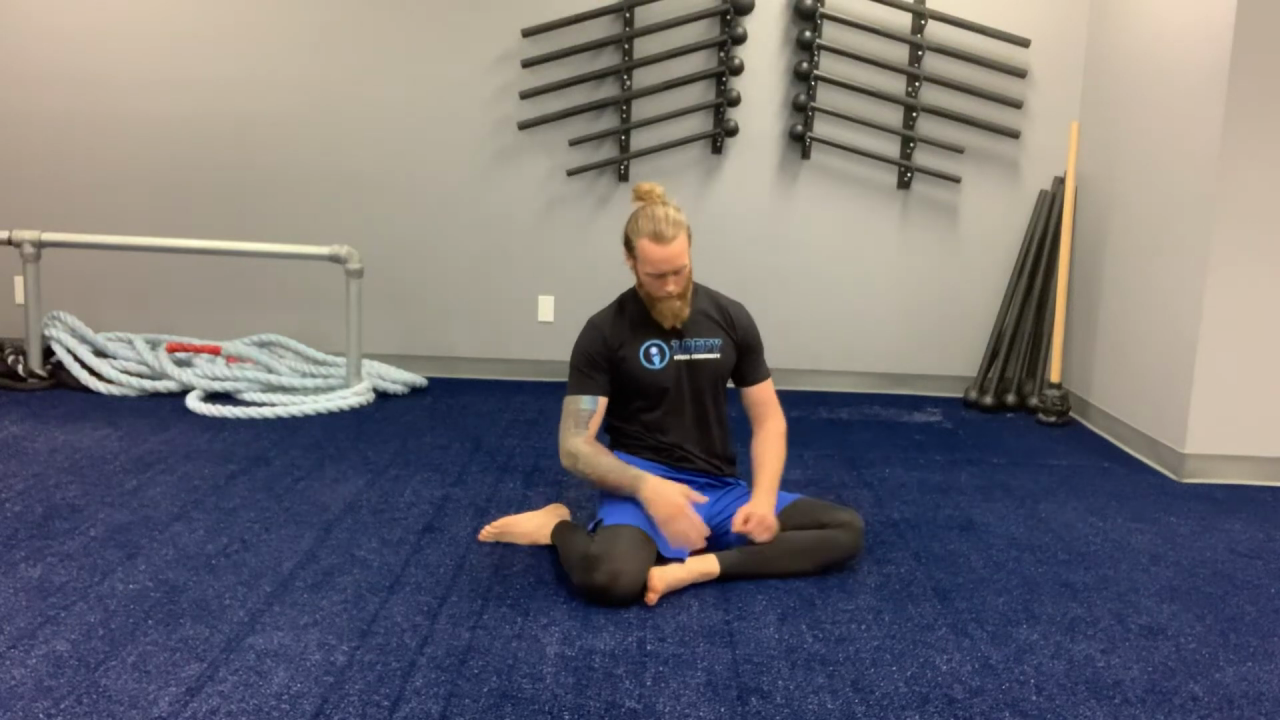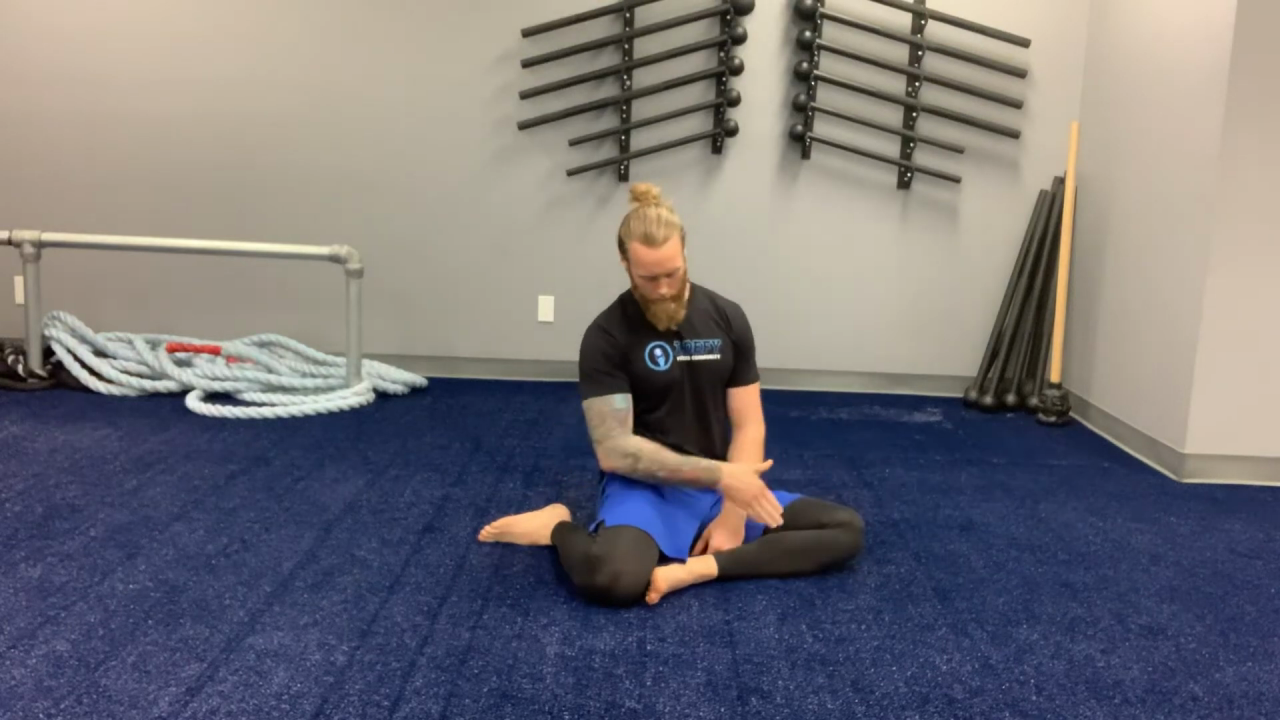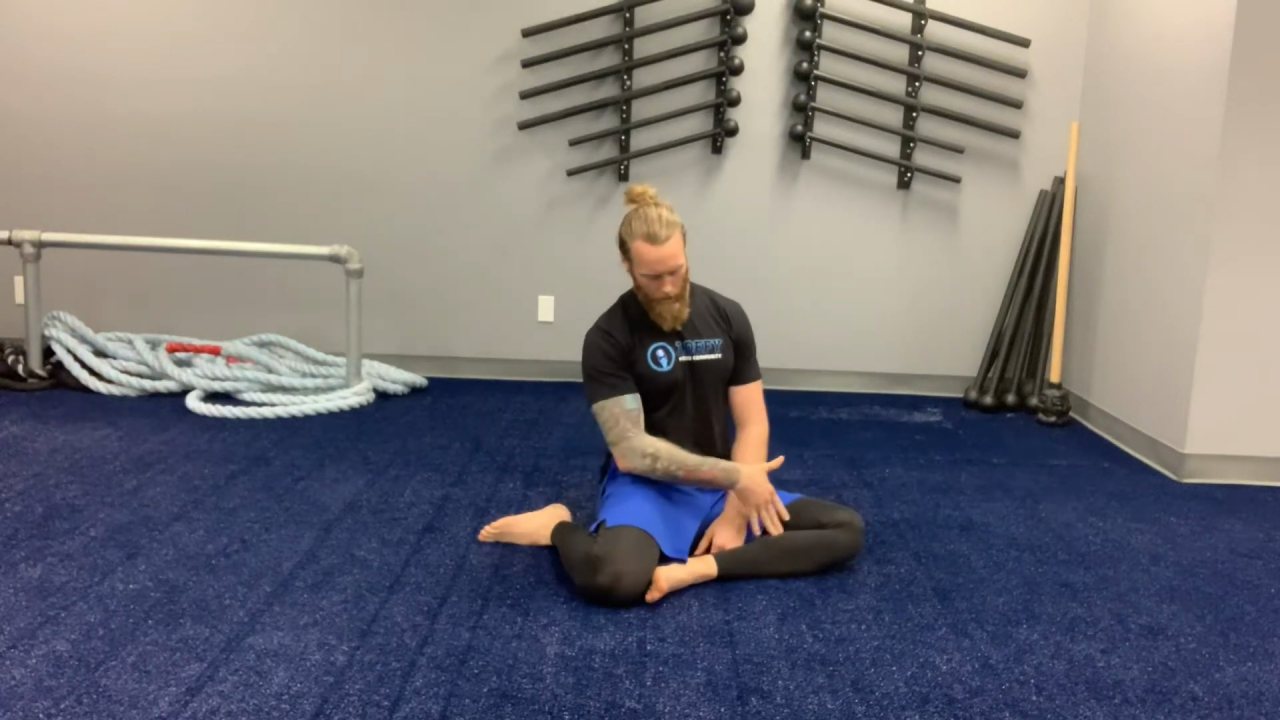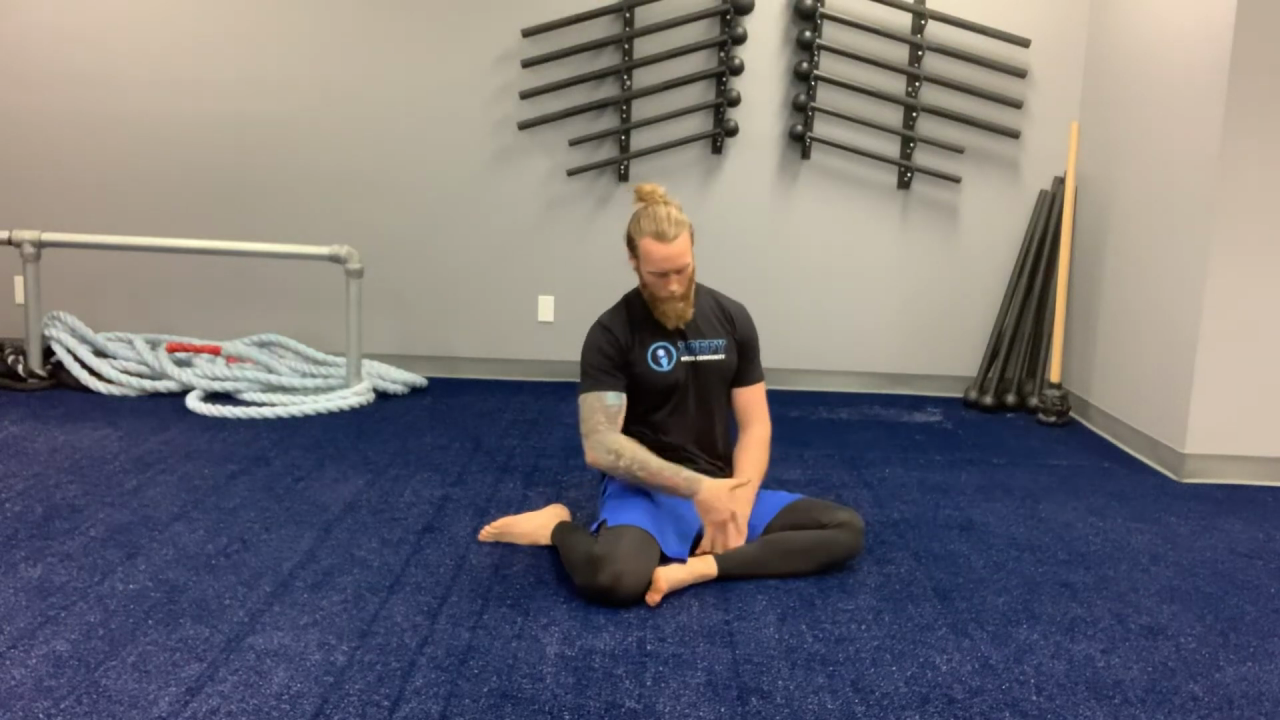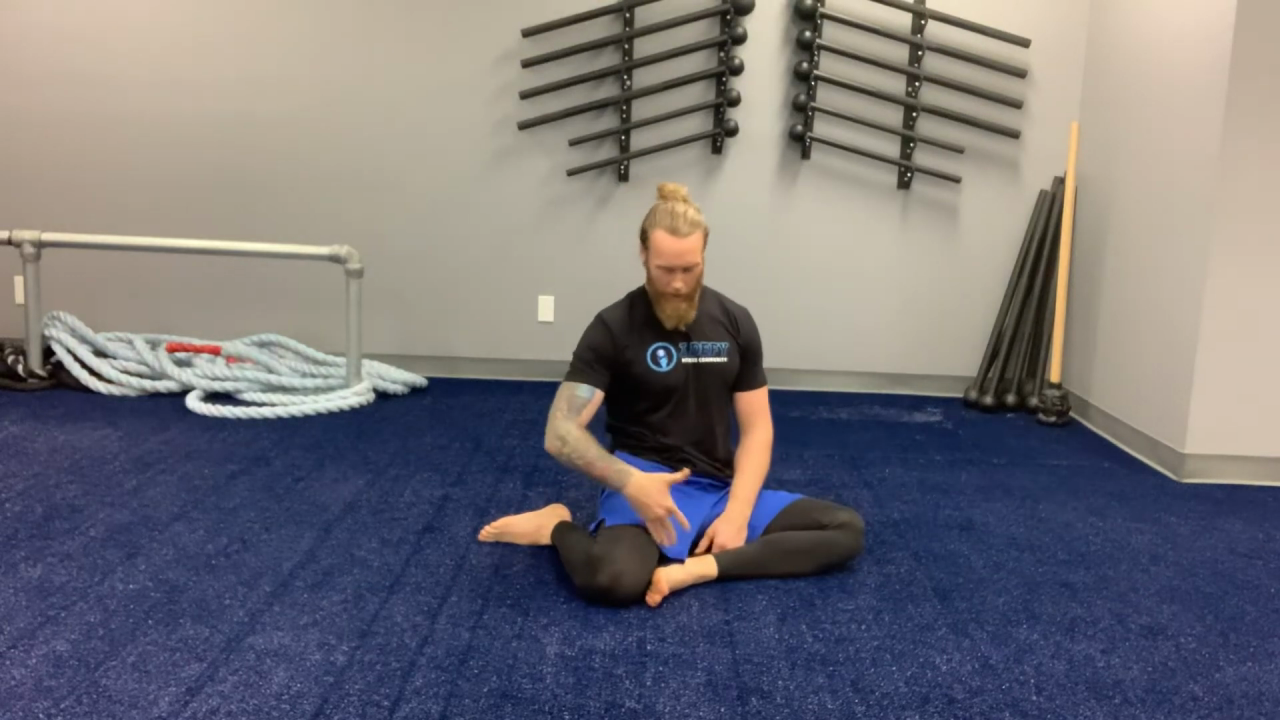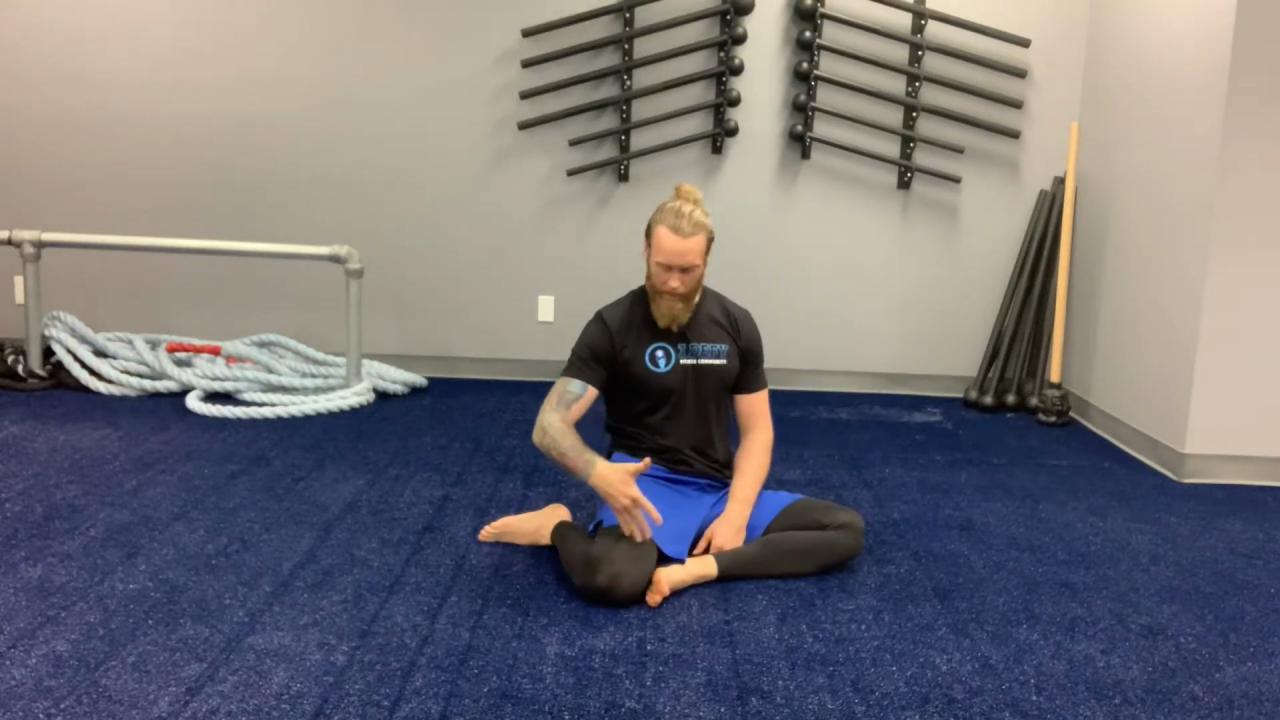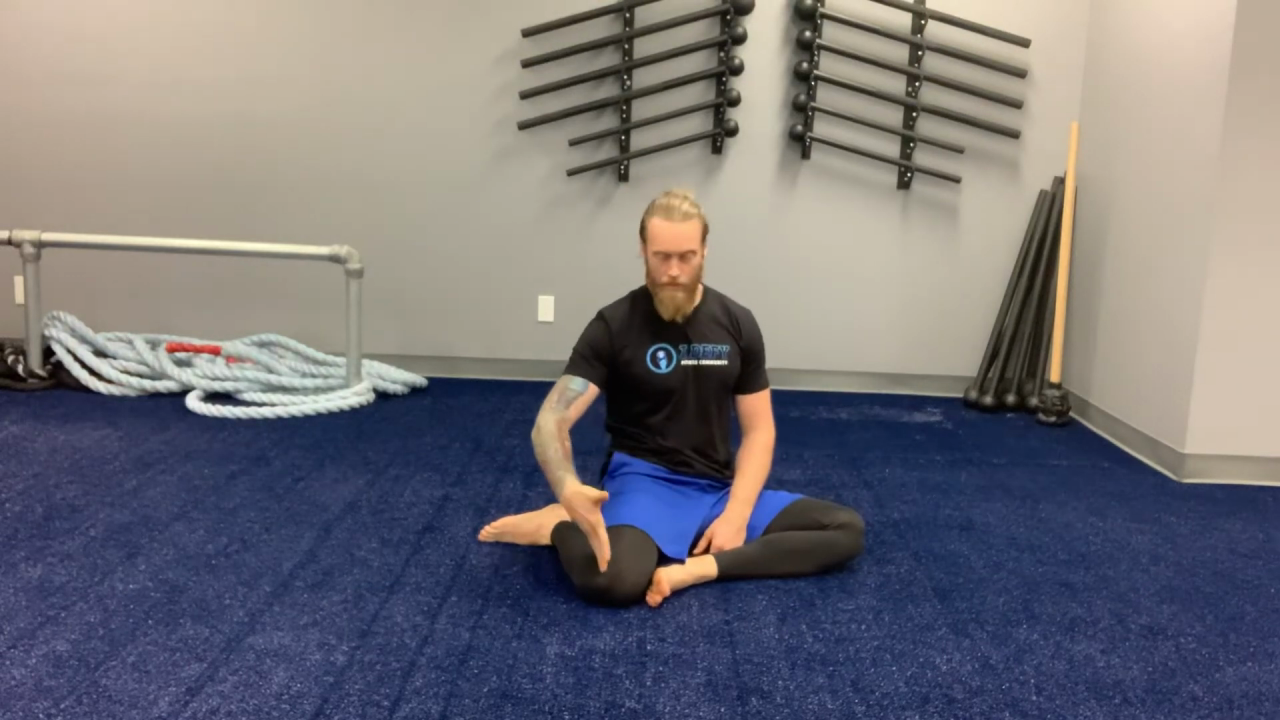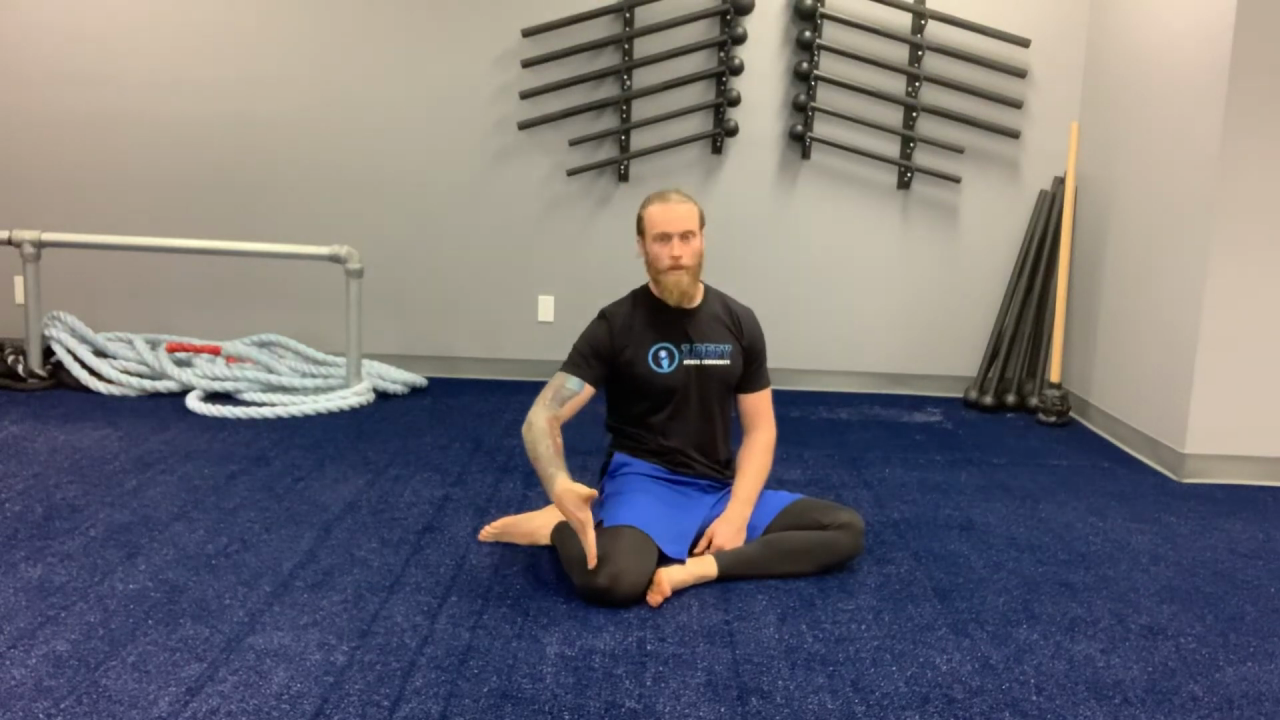
dt=0.2s
person 1, frame 1
left shoulder: (731, 317)
right shoulder: (604, 333)
left elbow: (768, 418)
right elbow: (574, 446)
left wrist: (765, 496)
right wrist: (648, 488)
left hip: (717, 488)
right hip: (641, 486)
left knee: (847, 530)
right knee: (612, 578)
left ankle: (695, 568)
right ankle: (557, 526)
person 1, frame 2
left shoulder: (727, 318)
right shoulder: (606, 336)
left elbow: (748, 426)
right elbow: (614, 451)
left wrist: (733, 512)
right wrist: (720, 475)
left hip: (717, 491)
right hip: (644, 488)
left knee: (846, 528)
right knee: (615, 578)
left ankle: (693, 569)
right ankle: (558, 527)
person 1, frame 3
left shoulder: (727, 317)
right shoulder: (609, 337)
left elbow: (752, 425)
right elbow: (630, 450)
left wrist: (737, 510)
right wrist: (735, 477)
left hip: (720, 489)
right hip: (647, 487)
left knee: (846, 528)
right knee: (615, 579)
left ankle: (694, 569)
right ankle: (558, 528)
person 1, frame 4
left shoulder: (731, 318)
right shoulder: (612, 333)
left elbow: (754, 426)
right elbow: (601, 446)
left wrist: (736, 511)
right wrist: (696, 487)
left hip: (717, 489)
right hip: (651, 488)
left knee: (846, 529)
right knee: (616, 578)
left ankle: (693, 569)
right ankle: (556, 527)
person 1, frame 5
left shoulder: (735, 322)
right shoulder: (613, 328)
left elbow: (756, 429)
right elbow: (560, 432)
left wrist: (737, 514)
right wrist: (629, 481)
left hip: (721, 488)
right hip: (646, 486)
left knee: (847, 529)
right knee: (613, 578)
left ankle: (695, 569)
right ankle: (556, 527)
person 1, frame 6
left shoulder: (736, 324)
right shoulder: (612, 327)
left elbow: (756, 432)
right elbow: (550, 424)
left wrist: (736, 515)
right wrist: (597, 472)
left hip: (719, 489)
right hip: (647, 485)
left knee: (847, 530)
right knee: (612, 578)
left ankle: (696, 568)
right ankle: (558, 527)
person 1, frame 7
left shoulder: (737, 323)
right shoulder: (613, 326)
left elbow: (758, 431)
right elbow: (551, 422)
left wrist: (737, 514)
right wrist: (568, 490)
left hip: (720, 488)
right hip: (646, 483)
left knee: (847, 529)
right knee: (614, 578)
left ankle: (696, 568)
right ankle: (555, 526)
person 1, frame 8
left shoulder: (738, 321)
right shoulder: (615, 326)
left elbow: (759, 430)
right elbow: (542, 418)
left wrist: (737, 513)
right wrist: (559, 487)
left hip: (721, 488)
right hip: (646, 482)
left knee: (847, 528)
right knee: (614, 579)
left ankle: (696, 568)
right ankle: (555, 527)
